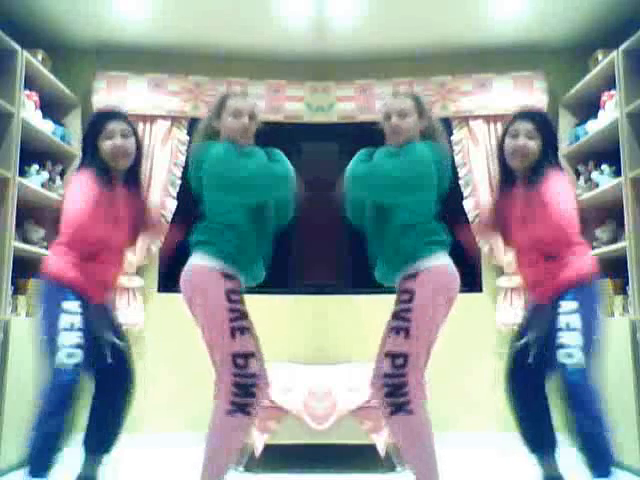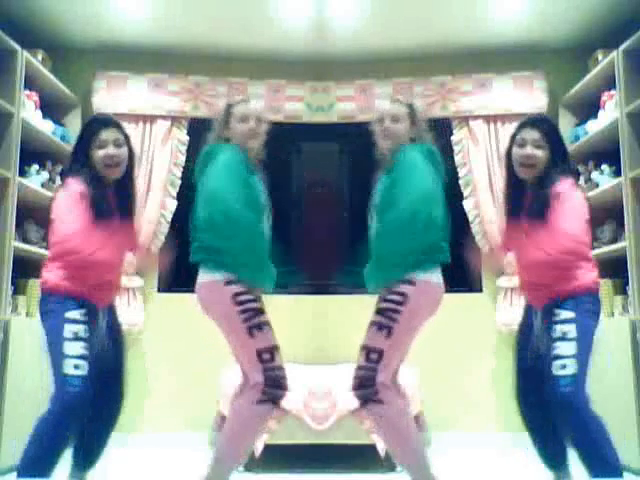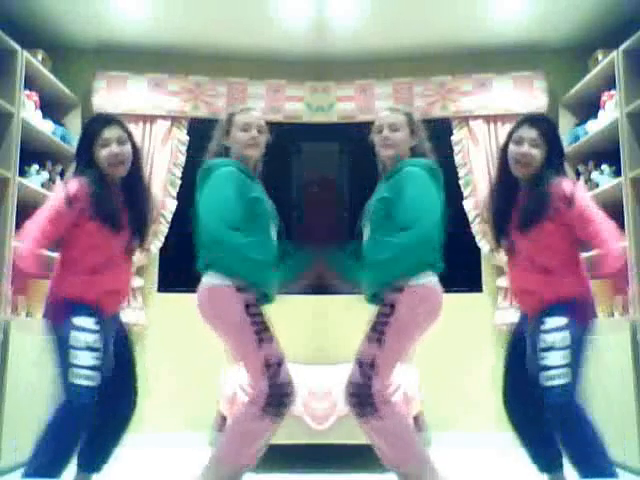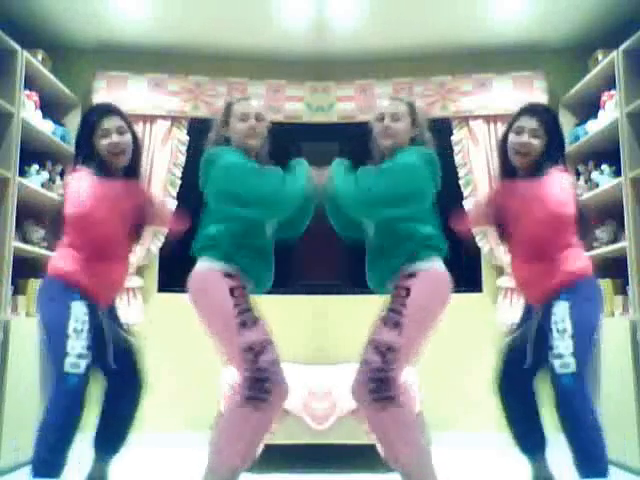
dt=0.4s
person 1, frame 1
left shoulder: (418, 157)
right shoulder: (395, 161)
left elbow: (361, 181)
right elbow: (360, 211)
left wrist: (362, 160)
right wrist: (364, 176)
left hip: (427, 275)
right hip: (414, 277)
left knee: (397, 383)
right knee: (388, 383)
person 1, frame 2
left shoulder: (412, 162)
right shoulder: (390, 171)
left elbow: (419, 209)
left wrist: (385, 270)
right wrist: (379, 272)
left hip: (412, 283)
right hip: (402, 284)
left knee: (369, 382)
right knee: (380, 383)
person 1, frame 3
left shoulder: (413, 177)
right shoulder: (390, 181)
left elbow: (421, 234)
left wrist: (368, 273)
right wrist: (344, 264)
left hip: (412, 292)
right hip: (399, 296)
left knee: (365, 391)
right knee: (367, 392)
person 1, frame 4
left shoulder: (412, 166)
right shoulder: (382, 172)
left elbow: (363, 199)
right elbow: (349, 225)
left wrist: (338, 175)
right wrist: (333, 184)
left hip: (422, 277)
right hip: (404, 285)
left knee: (381, 378)
right knee: (366, 387)
person 2, frame 1
left shoulder: (246, 161)
right shoulder: (219, 157)
left elbow: (278, 211)
right elbow: (276, 181)
right wrist: (274, 160)
left hip: (224, 277)
right hip: (212, 274)
left knee: (244, 383)
right knee: (242, 385)
person 2, frame 2
left shoulder: (248, 170)
right shoulder: (227, 160)
right elbow: (225, 212)
left wrist: (260, 271)
right wrist: (258, 269)
left hip: (237, 284)
right hip: (226, 283)
left knee: (258, 382)
right knee: (270, 381)
person 2, frame 3
left shoulder: (249, 181)
right shoulder: (226, 177)
right elbow: (219, 235)
right wrist: (268, 271)
left hip: (240, 295)
right hip: (227, 291)
left knee: (272, 391)
right knee: (274, 391)
person 2, frame 4
left shoulder: (257, 171)
right shoulder: (228, 166)
left elbow: (290, 224)
right elbow: (278, 200)
left wrist: (304, 184)
right wrist: (300, 173)
left hip: (234, 286)
right hip: (217, 277)
left knee: (273, 387)
right knee: (258, 378)
person 3, frame 1
left shoulder: (129, 191)
right shoulder: (84, 181)
left elbow: (151, 228)
right elbow: (81, 224)
left hip: (97, 297)
right hip: (66, 291)
left knee: (118, 382)
right knee: (64, 382)
person 3, frame 2
left shoulder: (119, 198)
right shoulder: (75, 190)
left elbow: (114, 241)
right elbow: (71, 241)
left wrist: (139, 251)
right wrist: (132, 252)
left hip: (101, 306)
right hip: (67, 301)
left knee: (108, 397)
right knee: (73, 395)
person 3, frame 3
left shoulder: (130, 195)
right shoulder: (78, 191)
right elbow: (33, 238)
left hip: (109, 313)
right hip: (77, 309)
left knee: (122, 399)
right knee: (81, 402)
person 3, frame 4
left shoulder: (127, 187)
right shoulder: (83, 178)
left elbow: (167, 219)
right elbow: (85, 208)
left wrist: (162, 213)
right wrist: (134, 196)
left hip: (101, 300)
right hip: (68, 293)
left knee: (126, 381)
right knee: (70, 387)
person 4, frame 1
left shoulder: (554, 181)
right shoulder: (510, 192)
left elbow: (559, 225)
right elbow: (485, 228)
right wrist: (492, 217)
left hip: (573, 291)
right hip: (541, 297)
left knee: (575, 382)
right knee: (521, 381)
person 4, frame 2
left shoulder: (564, 190)
right shoulder: (520, 198)
left elbow: (569, 240)
right elbow: (520, 240)
left wrist: (507, 252)
right wrist: (498, 252)
left hip: (573, 301)
right hip: (538, 306)
left knee: (567, 395)
right knee: (531, 396)
person 4, frame 3
left shoulder: (561, 191)
right shoulder: (508, 195)
left elbow: (606, 238)
left hip: (562, 309)
right hip: (531, 313)
left knee: (558, 401)
right knee: (518, 399)
person 4, frame 4
left shoulder: (555, 178)
right shoulder: (512, 187)
left elbow: (555, 208)
right elbow: (470, 221)
left wrist: (504, 197)
right wrist: (474, 215)
left hip: (571, 293)
right hip: (538, 300)
left knee: (568, 386)
right knee: (513, 381)
